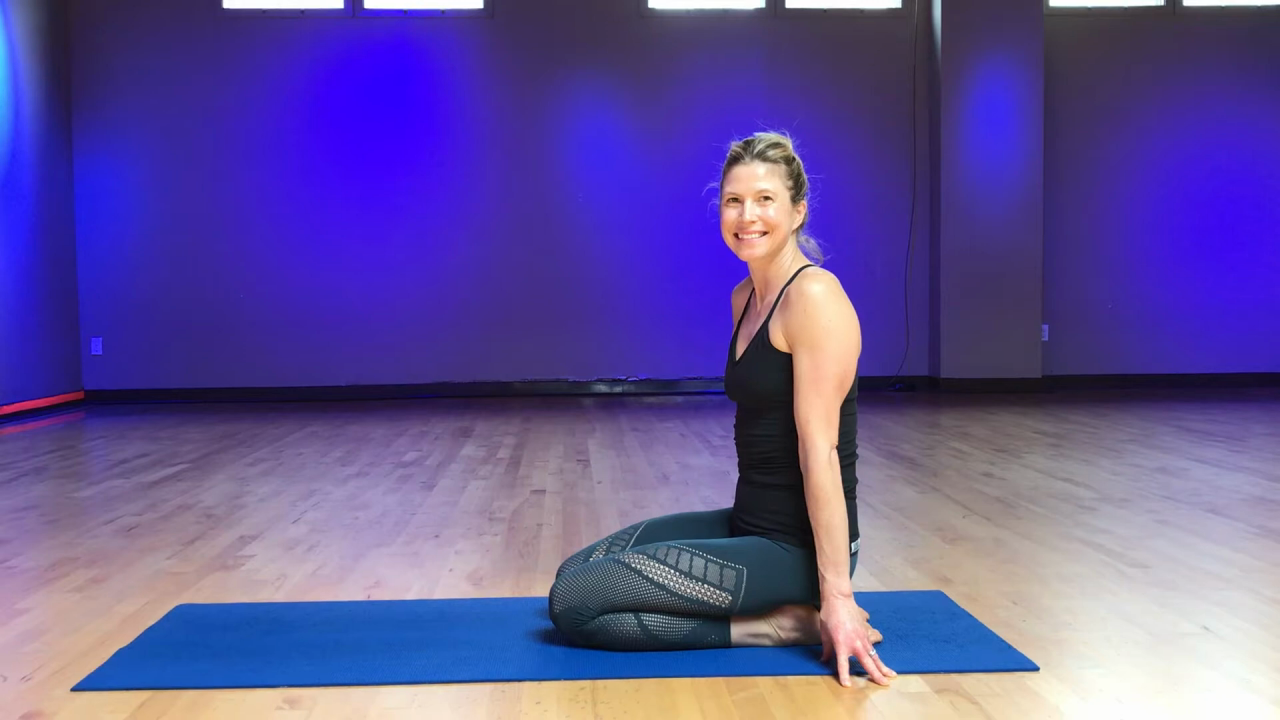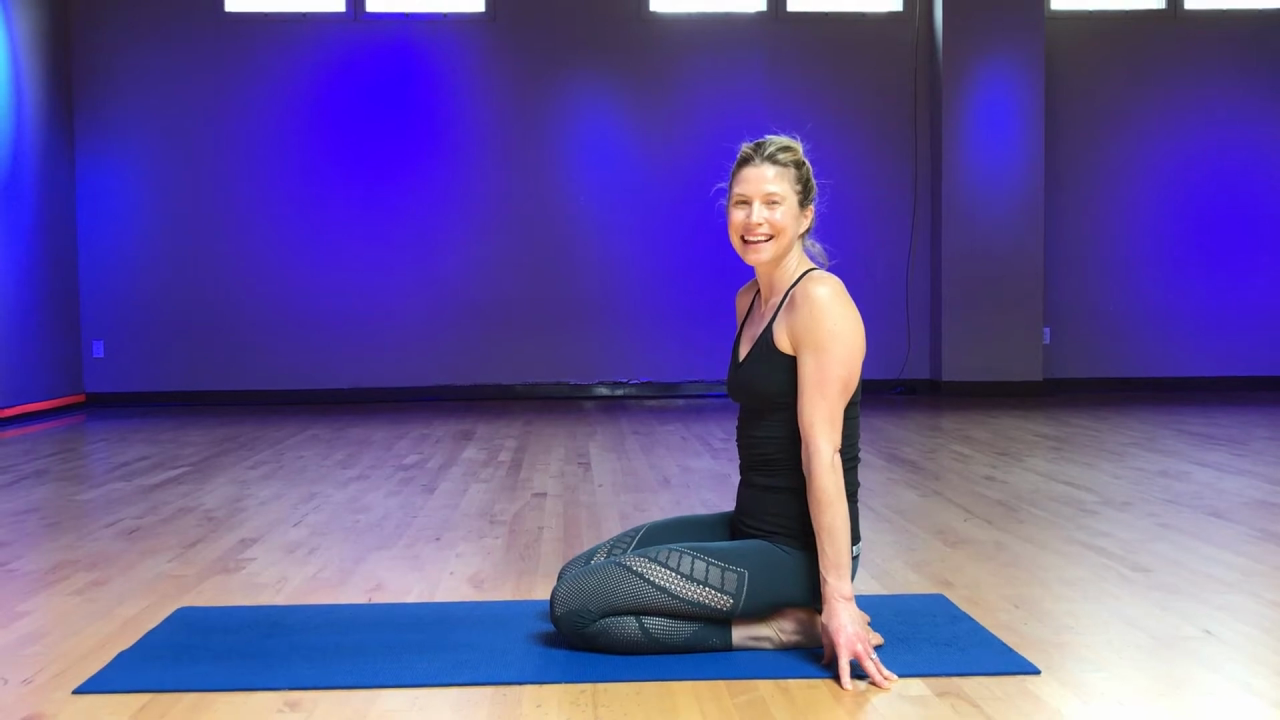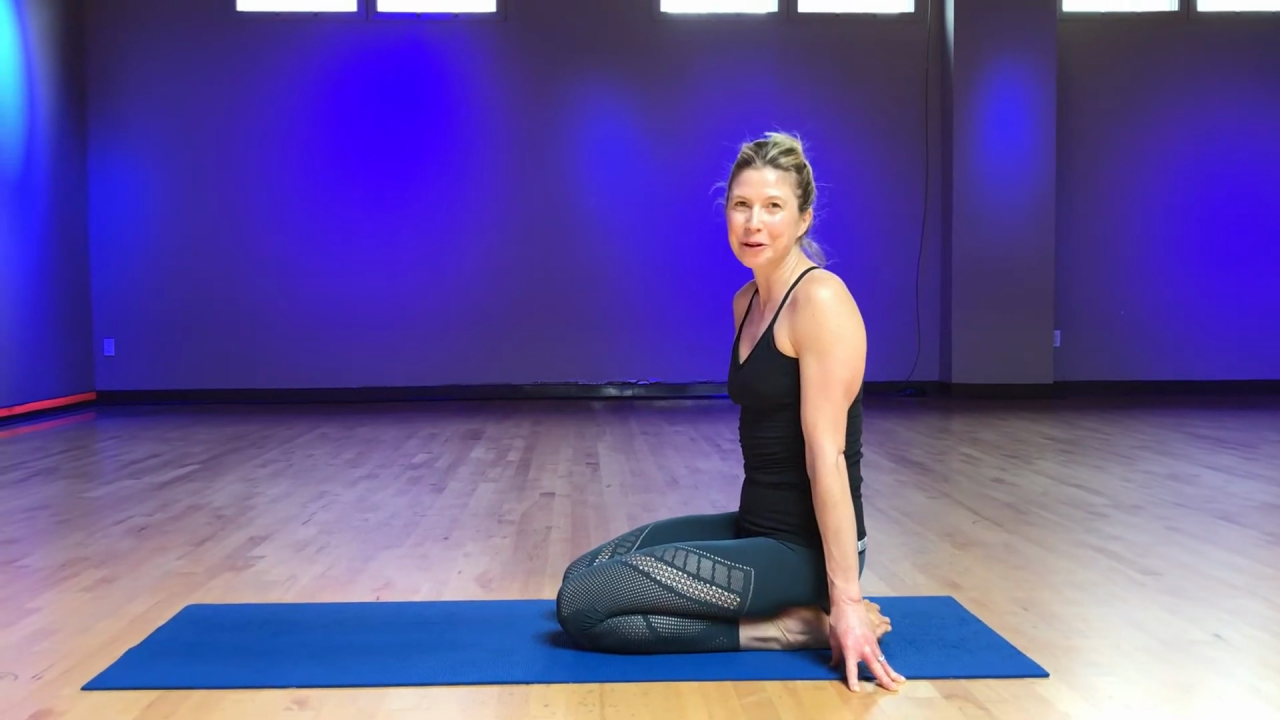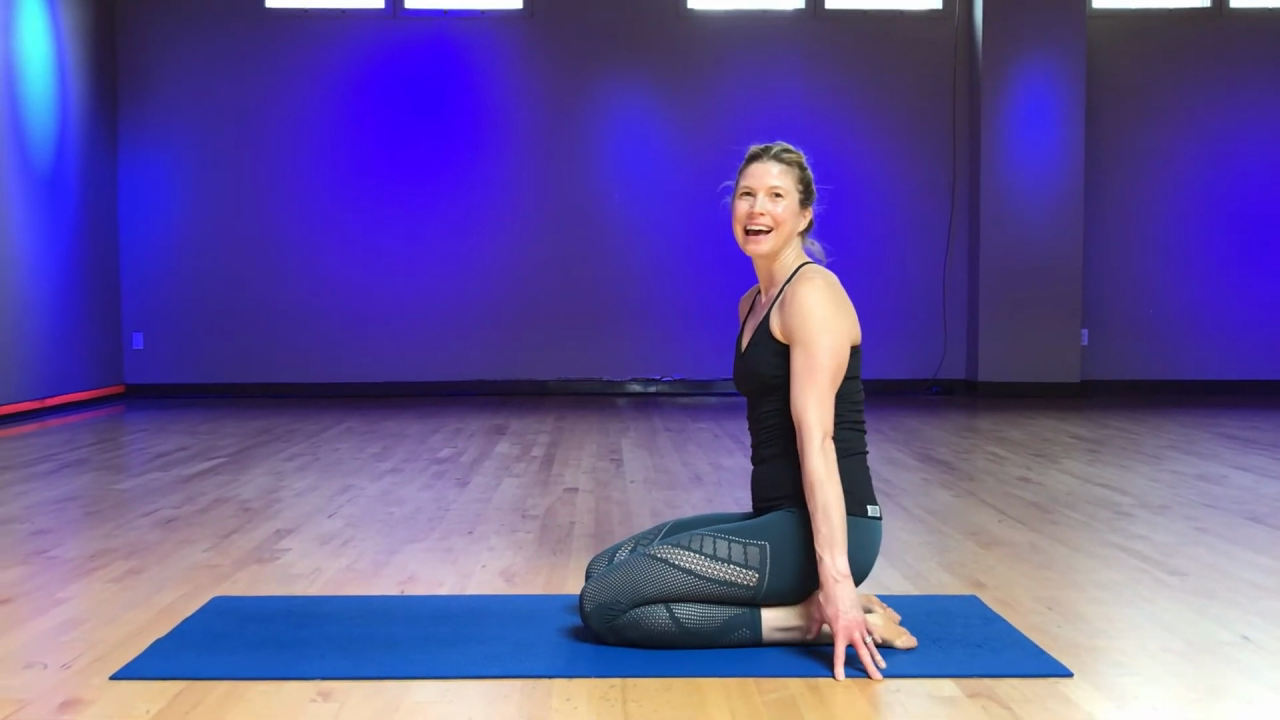
dt=1s
person 1, frame 1
left shoulder: (813, 296)
right shoulder: (744, 296)
left elbow: (819, 448)
left wrist: (835, 593)
left hip: (795, 544)
right hip: (751, 523)
left knee: (574, 600)
right knee: (575, 573)
left ankle: (783, 623)
right ankle: (775, 613)
person 1, frame 2
left shoulder: (818, 299)
right shoulder: (748, 299)
left elbow: (822, 451)
left wrist: (837, 596)
left hip: (796, 547)
right hip: (751, 526)
left knee: (576, 603)
right knee: (575, 576)
left ankle: (788, 625)
right ankle: (775, 616)
person 1, frame 3
left shoulder: (820, 300)
right shoulder: (746, 301)
left elbow: (826, 455)
left wrist: (845, 598)
left hip: (801, 547)
right hip: (757, 525)
left knee: (581, 604)
right knee: (583, 575)
left ankle: (790, 624)
right ankle: (788, 613)
person 1, frame 4
left shoulder: (812, 291)
right shoulder: (753, 301)
left elbow: (817, 439)
left wrist: (835, 575)
left hip: (819, 527)
right hip: (781, 518)
left knee: (604, 602)
right knee: (604, 570)
left ankle: (810, 617)
right ankle: (804, 604)
